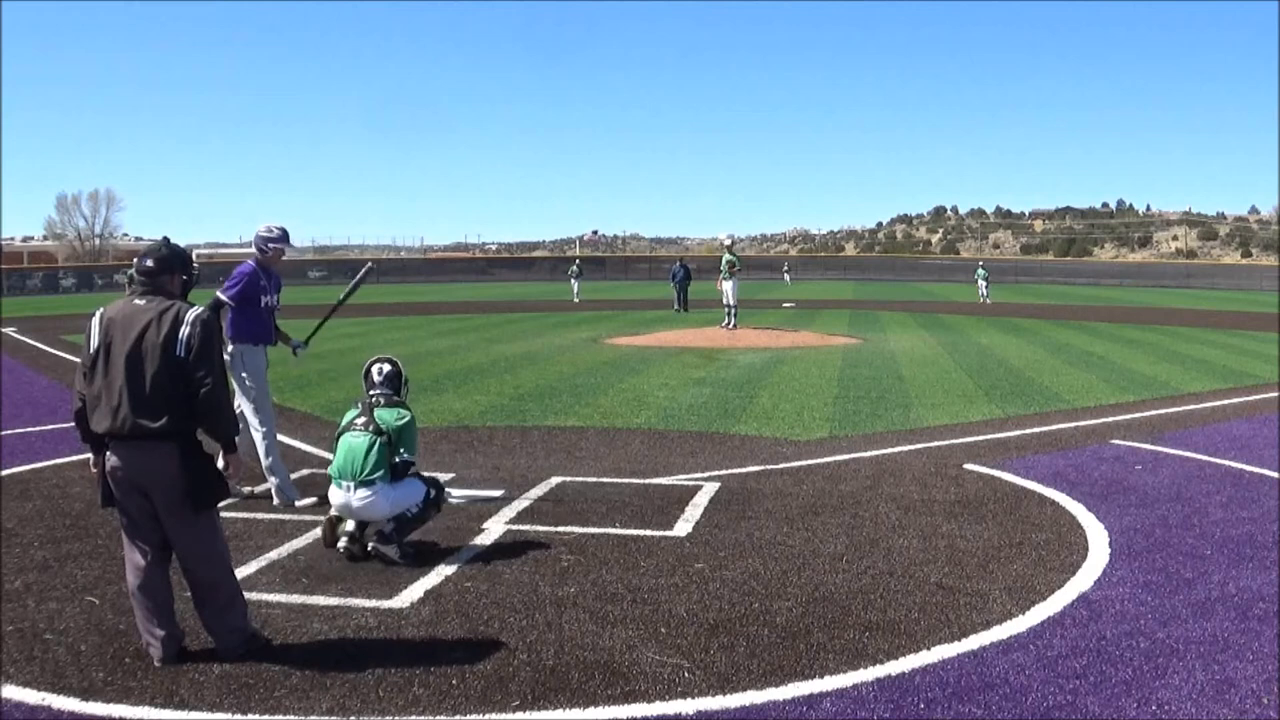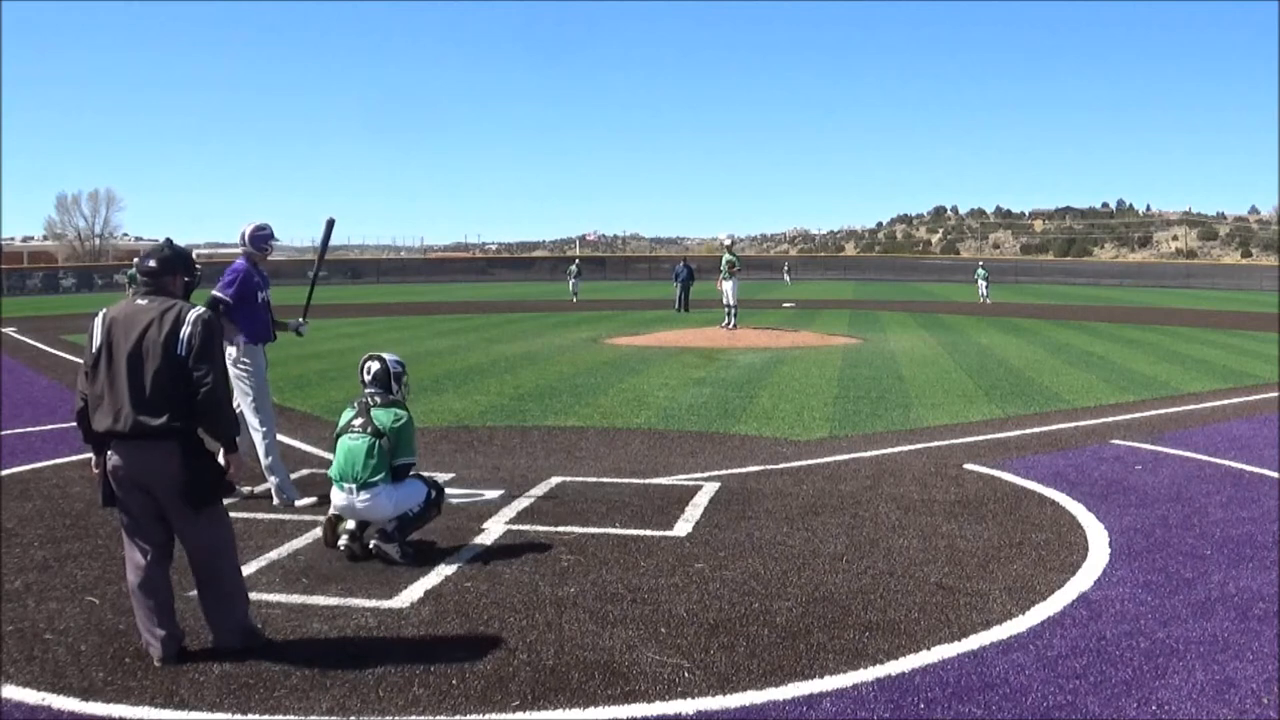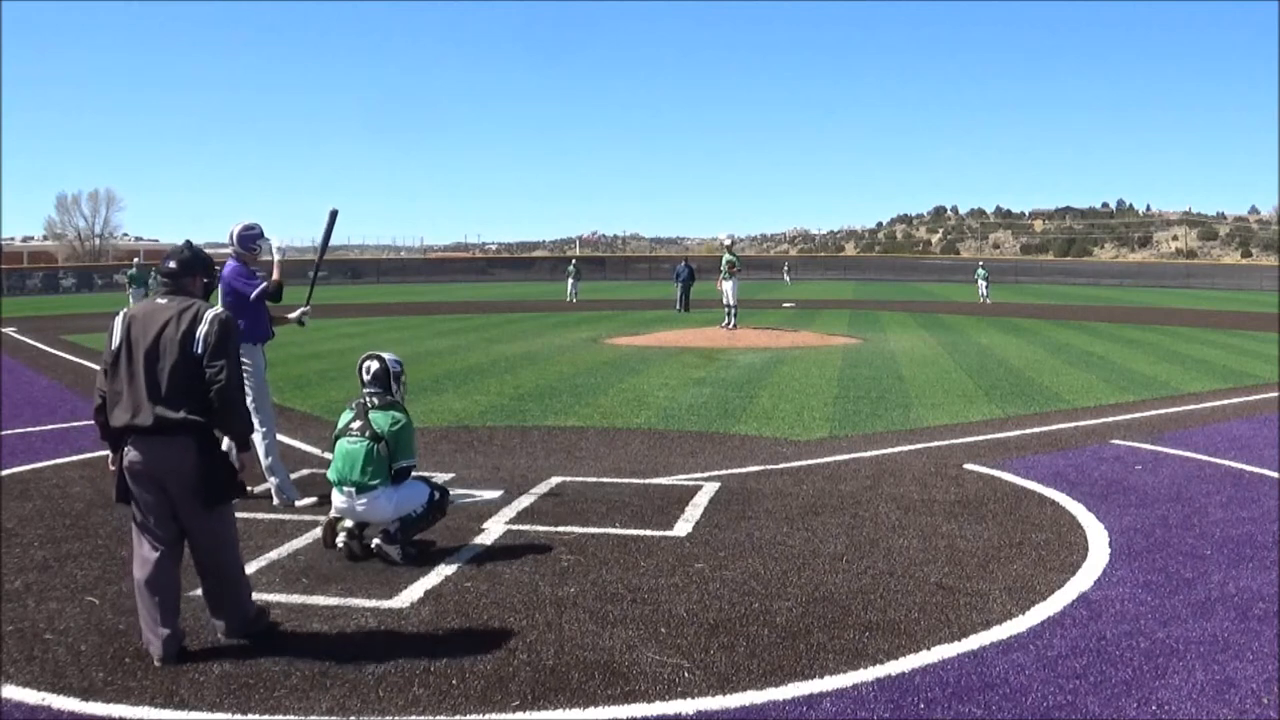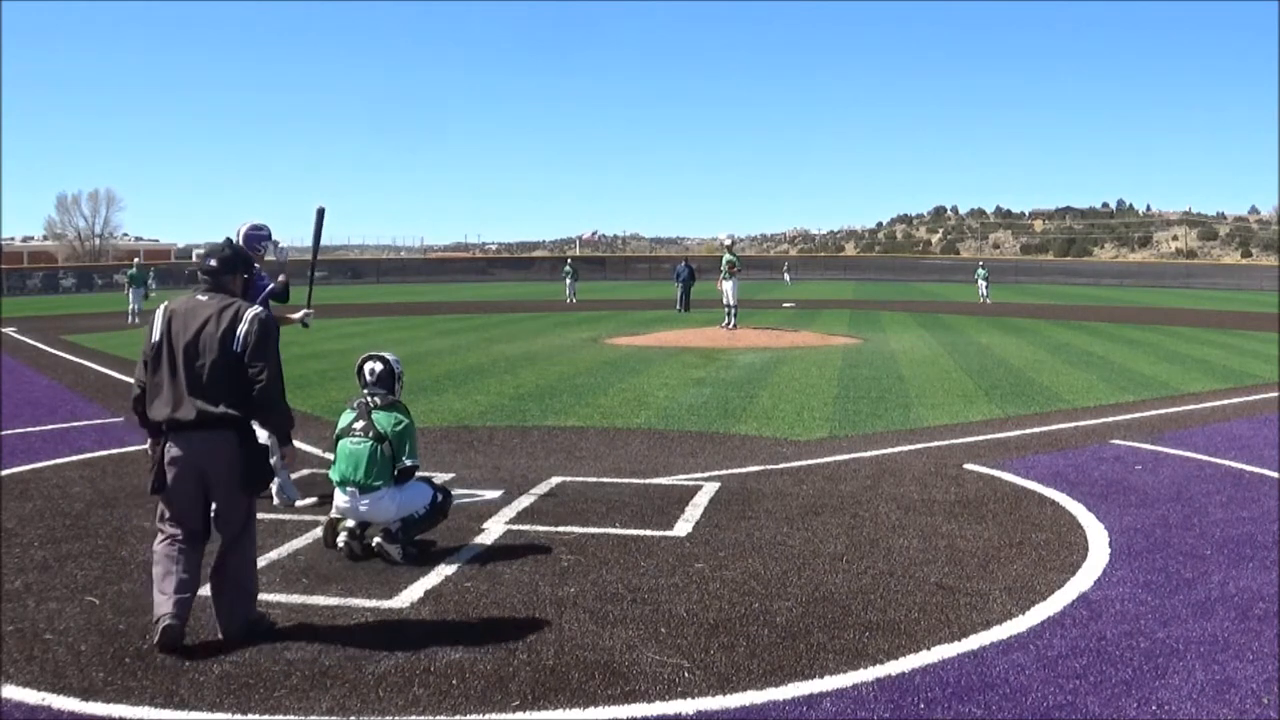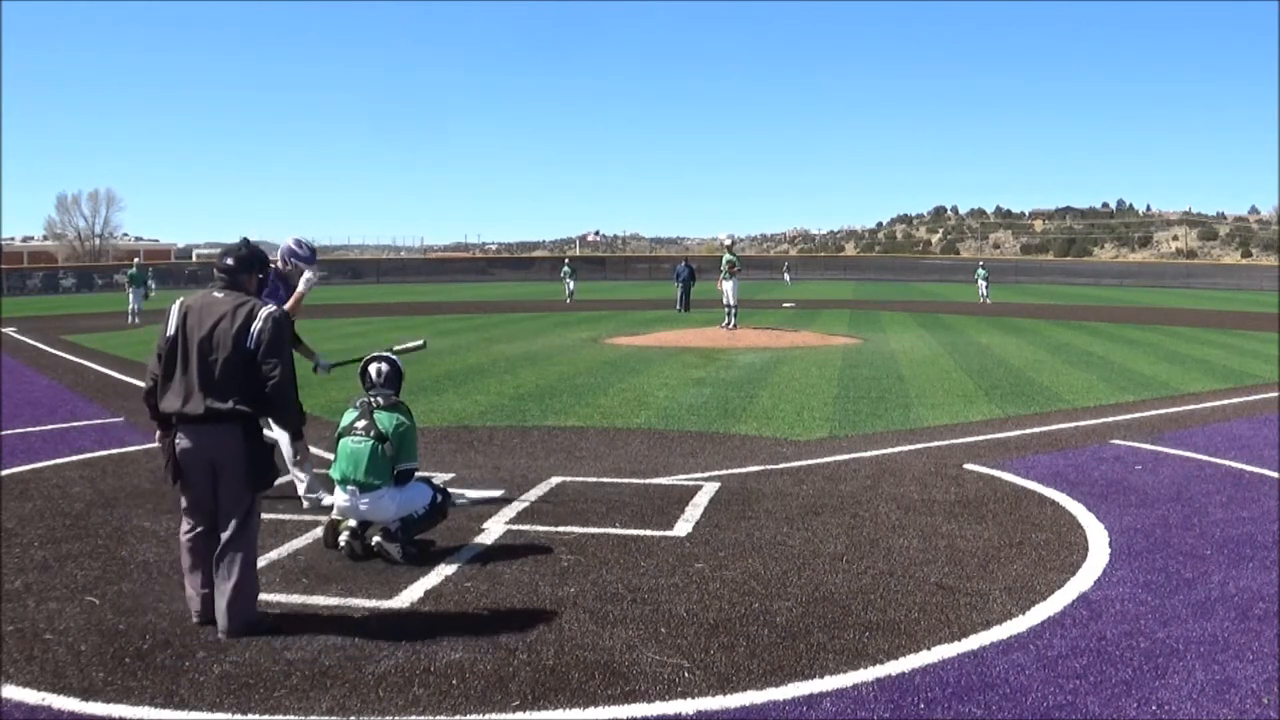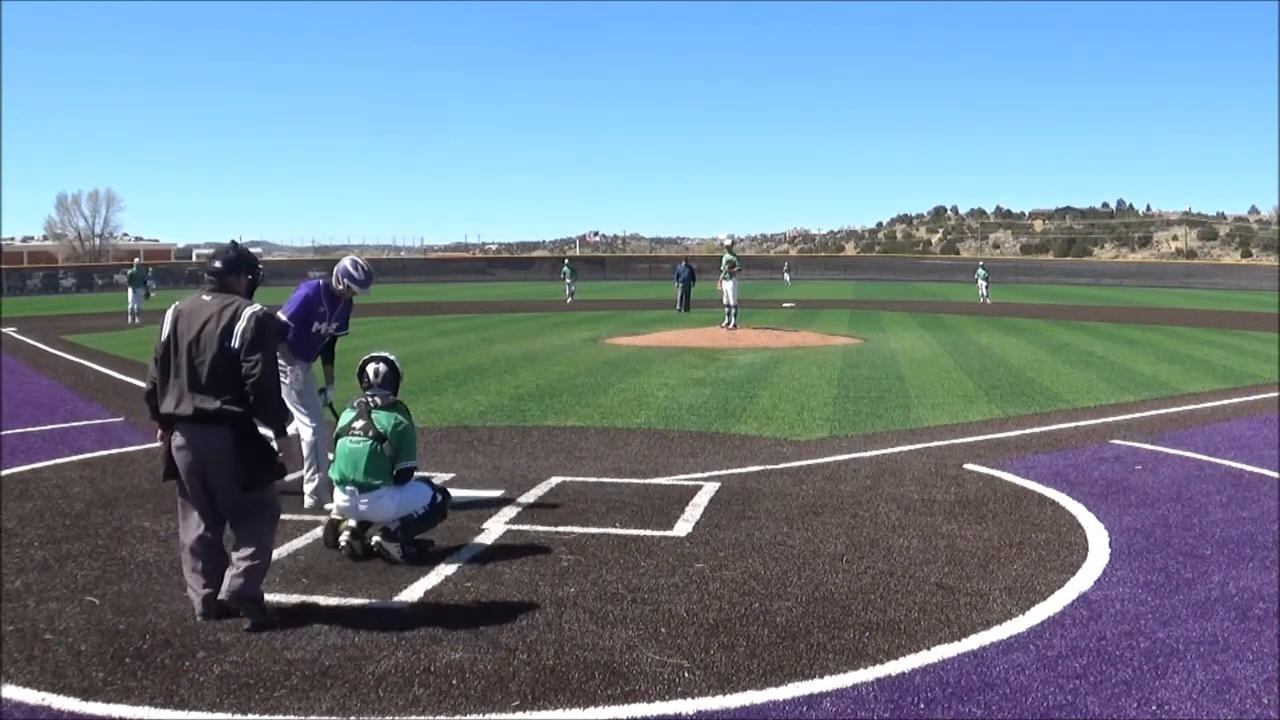
dt=0.4s
person 1, frame 1
left shoulder: (103, 319)
right shoulder: (191, 320)
left elbow: (85, 392)
right elbow: (211, 392)
left wrist: (96, 445)
right wrist: (228, 443)
left hip: (120, 455)
right hip: (173, 454)
left knee: (142, 555)
right knee: (203, 550)
left ankle: (161, 644)
right ankle: (233, 636)
person 1, frame 2
left shoulder: (106, 320)
right shoulder: (193, 320)
left elbow: (87, 393)
right elbow: (210, 392)
left wrist: (98, 446)
right wrist: (229, 443)
left hip: (122, 454)
right hip: (175, 451)
left knee: (143, 553)
right knee: (211, 544)
left ankle: (161, 643)
right ankle: (233, 631)
person 1, frame 3
left shoulder: (126, 319)
right shoulder: (210, 319)
left elbow: (106, 390)
right elbow: (225, 391)
left wrist: (115, 443)
right wrist: (242, 442)
left hip: (138, 450)
right hip: (191, 448)
left knee: (152, 549)
right knee: (215, 541)
left ankle: (162, 642)
right ankle: (236, 618)
person 1, frame 4
left shoulder: (166, 313)
right shoulder: (249, 318)
left elbow: (144, 383)
right elbow: (265, 388)
left wrist: (154, 431)
right wrist: (283, 435)
left hip: (176, 442)
right hip: (228, 441)
left knee: (175, 533)
right knee: (236, 532)
left ankle: (169, 617)
right ankle: (236, 619)
person 1, frame 5
left shoulder: (182, 309)
right shoulder: (264, 316)
left elbow: (157, 374)
right elbow: (277, 384)
left wrist: (162, 422)
right wrist: (296, 432)
left hip: (187, 434)
right hip: (236, 436)
left knee: (196, 523)
right knee: (236, 526)
left ankle: (201, 605)
right ankle: (235, 616)
person 1, frame 6
left shoulder: (177, 313)
right shoulder: (251, 317)
left elbow: (157, 377)
right elbow: (261, 383)
left wrist: (164, 423)
right wrist: (280, 430)
left hip: (184, 434)
right hip: (230, 434)
left knee: (198, 521)
right knee: (257, 512)
left ankle: (206, 599)
right ankle: (241, 590)
person 2, frame 1
left shoulder: (273, 278)
right shoulder: (246, 274)
right elbow: (214, 308)
left wrist: (289, 341)
left hip: (258, 352)
right hip: (244, 353)
left knee: (243, 419)
right knee: (262, 423)
right ankle: (283, 492)
person 2, frame 2
left shoulder: (259, 275)
right shoulder: (240, 272)
right elbow: (212, 308)
left wrist: (290, 326)
right wrist: (236, 337)
left hip: (254, 352)
right hip: (244, 354)
left knee: (242, 419)
right knee: (262, 423)
right ankle: (283, 492)
person 2, frame 3
left shoulder: (243, 271)
right shoulder: (235, 272)
left elbow: (259, 316)
right elbow: (274, 295)
left wrist: (292, 318)
right wrist: (277, 260)
left hip: (250, 352)
right hip: (244, 354)
right knee: (262, 423)
right ankle: (283, 492)
person 2, frame 4
left shoulder: (249, 272)
left elbow: (264, 316)
right elbow: (281, 295)
left wrist: (296, 318)
right wrist: (282, 263)
right ankle: (284, 492)
person 2, frame 5
left shoulder: (287, 284)
right shoulder: (266, 282)
left elbow: (287, 331)
left wrist: (314, 357)
right wrist: (301, 291)
right ankle: (310, 492)
person 2, frame 6
left shoulder: (344, 304)
right shoulder: (309, 293)
left elbow: (328, 345)
right elbow: (277, 331)
left wrist: (329, 383)
right wrist: (292, 366)
left hip: (302, 365)
right hip: (285, 364)
left knee: (301, 423)
right knee: (313, 424)
right ankle: (317, 494)
person 3, frame 1
left shoulder: (352, 413)
right shoulder: (401, 415)
left elbow: (337, 461)
right elbow: (401, 468)
left hip: (338, 497)
right hip: (369, 499)
right knee: (432, 490)
left ankle: (350, 533)
right ankle: (387, 538)
person 3, frame 2
left shoulder: (349, 412)
right shoulder: (398, 415)
left elbow: (341, 460)
right elbow: (402, 470)
right wrist: (388, 484)
left hip: (341, 498)
right hip: (373, 500)
right knee: (433, 491)
left ankle: (350, 531)
right ankle: (389, 536)
person 3, frame 3
left shoulder: (348, 413)
right shoulder: (397, 417)
left elbow: (341, 461)
right elbow: (402, 472)
left hip: (340, 501)
right hip: (374, 503)
right knee: (437, 495)
left ankle: (350, 529)
right ankle: (392, 537)
person 3, frame 4
left shoulder: (348, 414)
right shoulder: (398, 418)
left elbow: (338, 461)
right elbow: (407, 472)
left hip: (343, 502)
right hip: (377, 503)
right knee: (440, 497)
left ankle: (350, 528)
right ankle: (392, 536)
person 3, frame 5
left shoulder: (350, 413)
right shoulder: (399, 418)
left elbow: (339, 462)
right elbow: (405, 475)
left hip: (343, 500)
right hip: (377, 502)
right knee: (439, 497)
left ankle: (352, 528)
right ankle: (393, 535)
person 3, frame 6
left shoulder: (347, 413)
right shoulder: (397, 417)
left elbow: (337, 463)
right elbow: (405, 473)
left hip: (343, 501)
right hip: (377, 503)
right knee: (438, 497)
left ankle: (352, 528)
right ankle: (393, 534)
